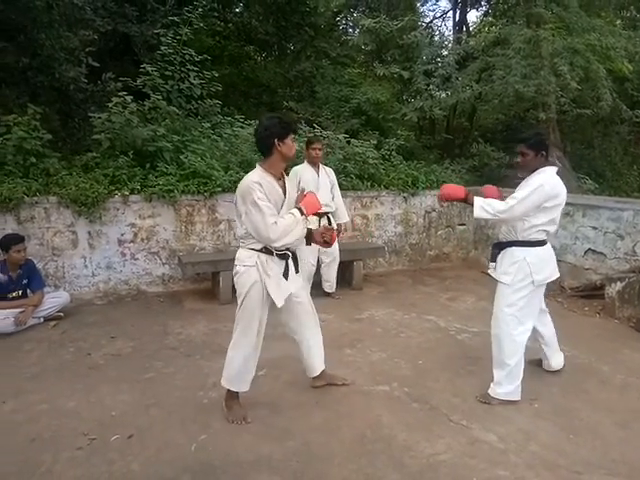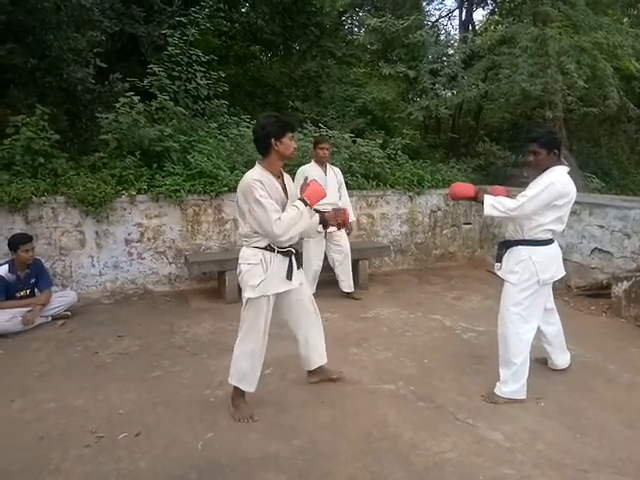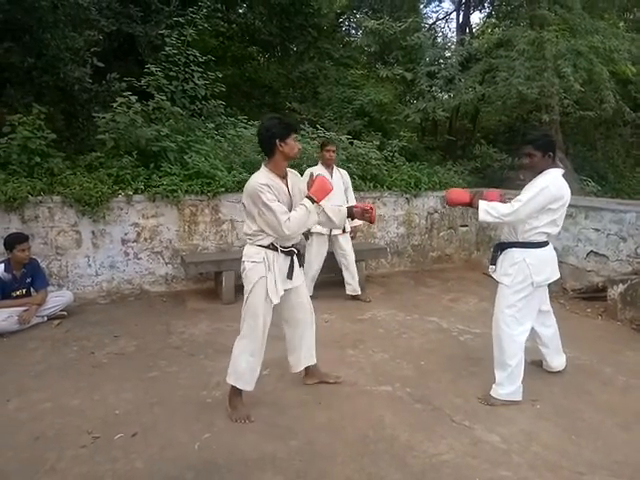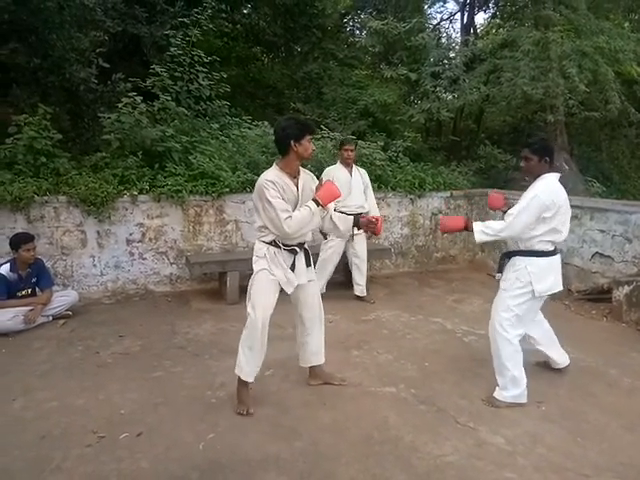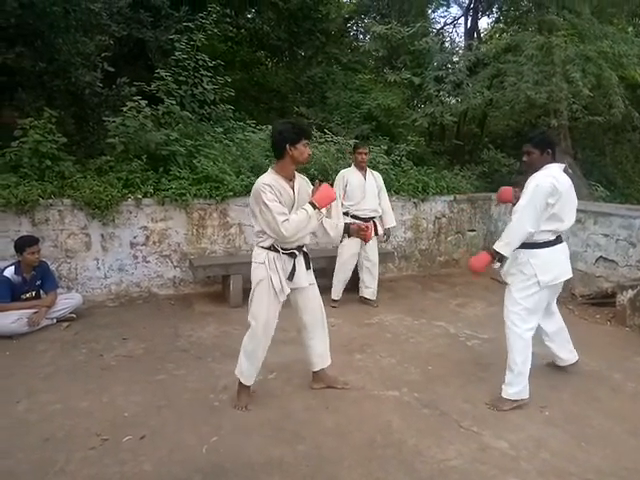
dt=0.2s
person 1, frame 1
left shoulder: (284, 181)
right shoulder: (253, 185)
right elbow: (272, 233)
left wrist: (309, 234)
right wrist: (301, 211)
left hip: (283, 263)
right hip: (256, 265)
left knee: (306, 317)
right knee: (249, 333)
left ankle: (319, 373)
right ankle: (232, 397)
person 1, frame 2
left shoulder: (285, 179)
right shoulder: (253, 182)
right elbow: (277, 228)
left wrist: (324, 218)
right wrist: (304, 201)
left hip: (285, 260)
right hip: (259, 262)
left knee: (306, 313)
right knee: (254, 330)
left ankle: (316, 367)
right ankle: (238, 395)
person 1, frame 3
left shoulder: (293, 177)
right shoulder: (259, 186)
left elbow: (317, 211)
right elbow: (287, 228)
left wrist: (350, 212)
right wrist: (311, 198)
left hip: (287, 260)
right hip: (262, 262)
left knee: (301, 315)
right knee: (254, 328)
left ankle: (310, 370)
right ankle: (236, 395)
person 1, frame 4
left shoulder: (308, 178)
right shoulder: (268, 182)
left elbow: (327, 218)
right elbow: (288, 227)
left wrist: (357, 222)
right wrist: (316, 202)
left hip: (299, 256)
right hip: (271, 257)
left knee: (312, 312)
right knee: (258, 319)
left ankle: (316, 370)
right ankle: (243, 384)
person 1, frame 5
left shoulder: (303, 182)
right shoulder: (265, 186)
left elbow: (319, 221)
right elbow: (285, 230)
left wrist: (347, 227)
right wrist: (313, 205)
left hip: (298, 260)
right hip: (270, 262)
left knee: (315, 317)
right knee: (261, 326)
left ankle: (319, 373)
right ankle: (244, 384)
person 2, frame 1
left shoulder: (545, 183)
right shoulder: (540, 179)
left elbow: (509, 210)
right elbow: (519, 211)
left wrist: (469, 198)
right wrist: (496, 201)
left hip: (524, 259)
right hip: (527, 255)
left knee: (507, 321)
right knee: (535, 311)
left ankle: (506, 390)
right ankle: (553, 359)
person 2, frame 2
left shoulder: (555, 182)
right shoulder: (551, 179)
left elbow: (519, 208)
right elbow: (528, 210)
left wrist: (481, 197)
right wrist: (507, 201)
left hip: (531, 258)
right hip: (536, 254)
left knee: (514, 320)
right knee: (543, 309)
left ankle: (511, 388)
right ankle: (558, 358)
person 2, frame 3
left shoulder: (549, 184)
right shoulder: (548, 181)
left elbow: (516, 212)
right elbow: (526, 212)
left wrist: (475, 203)
right wrist: (503, 205)
left hip: (527, 259)
right hip: (533, 257)
left knee: (507, 321)
right knee: (537, 311)
left ankle: (507, 391)
right ankle: (554, 360)
person 2, frame 4
left shoulder: (540, 191)
right shoulder: (554, 188)
left elbow: (511, 228)
left wrist: (471, 227)
right wrist: (511, 211)
left hip: (530, 267)
right hip: (541, 262)
left knee: (504, 326)
right knee: (529, 317)
left ankle: (511, 392)
right ankle: (557, 358)
person 2, frame 5
left shoulder: (541, 180)
right shoulder: (562, 180)
left elbow: (522, 224)
left wrist: (497, 251)
right wrist: (521, 204)
left hip: (535, 258)
right hip: (552, 253)
left knee: (517, 320)
right knee: (546, 310)
left ankle: (515, 391)
right ankle: (565, 355)
person 3, frame 1
left shoulder: (329, 172)
right shoulder: (297, 171)
left elbow: (337, 197)
left wrist: (341, 220)
left hip: (327, 220)
left knee: (332, 256)
right knee: (307, 260)
left ankle: (329, 288)
person 3, frame 2
left shoulder: (336, 171)
right shoulder: (305, 171)
left elbow: (344, 196)
left wrist: (348, 220)
left knee: (343, 252)
right knee: (313, 260)
left ankle: (348, 289)
person 3, frame 3
left shoulder: (343, 174)
right shoulder: (312, 173)
left elbow: (350, 199)
left wrist: (354, 222)
left hip: (341, 223)
right hip: (320, 223)
left knee: (348, 258)
right knee: (313, 260)
left ankle: (354, 291)
person 3, frame 4
left shoulder: (362, 173)
right shoulder: (331, 172)
left elbow: (370, 198)
left knee: (360, 258)
right knee: (328, 257)
left ankle: (360, 292)
person 3, frame 5
left shoulder: (376, 176)
right shoulder: (344, 175)
left elbow: (384, 201)
left wrist: (388, 225)
left hip: (371, 225)
right hip: (352, 224)
left knee: (371, 261)
right knee: (346, 261)
left ankle: (367, 294)
right ankle: (336, 296)
